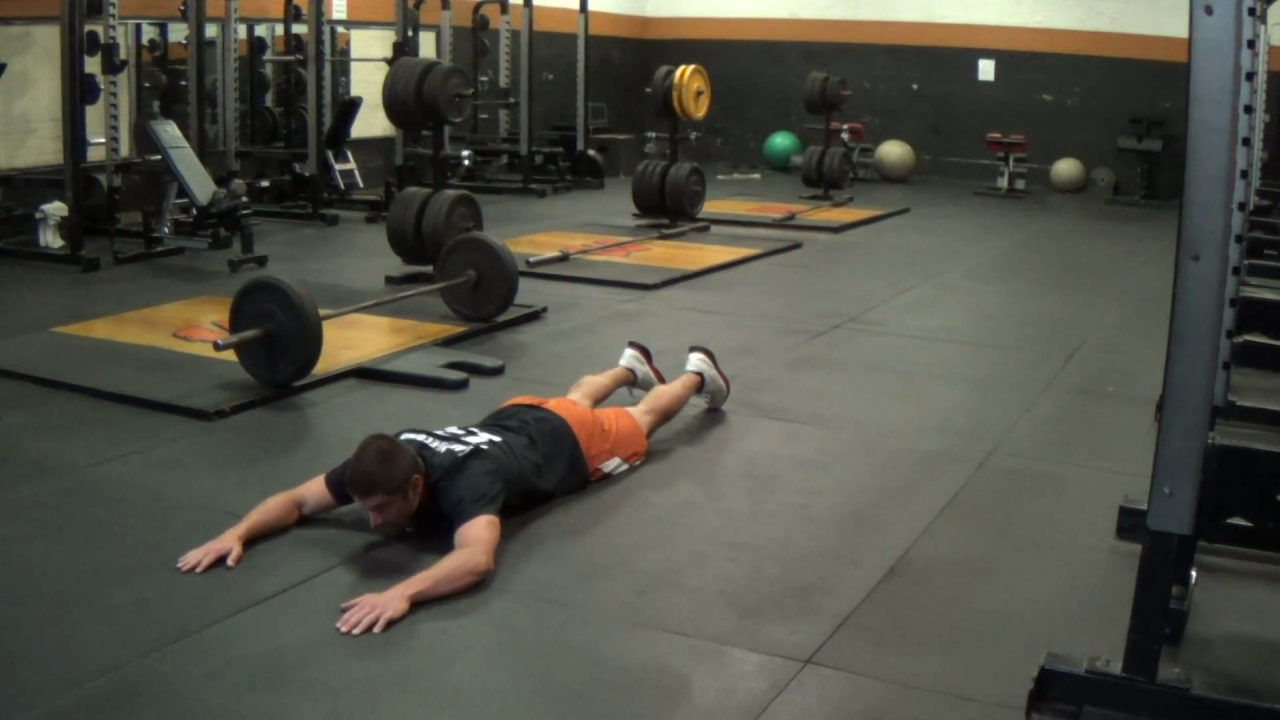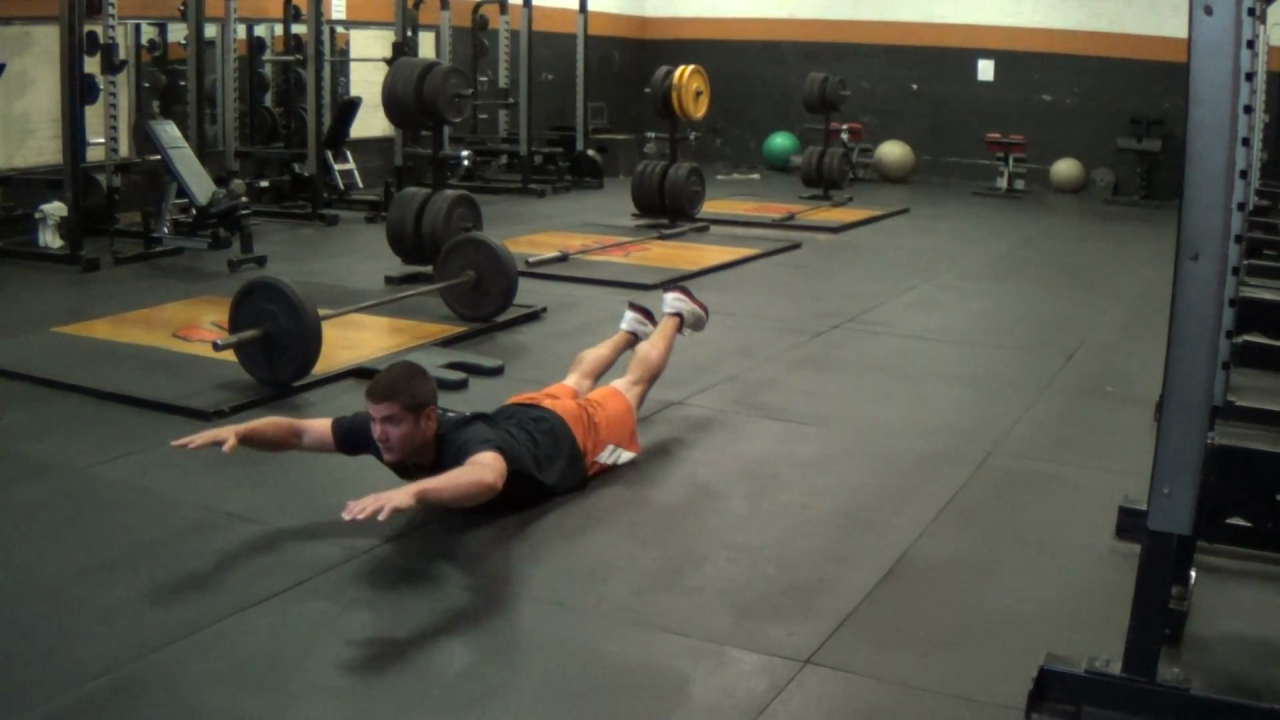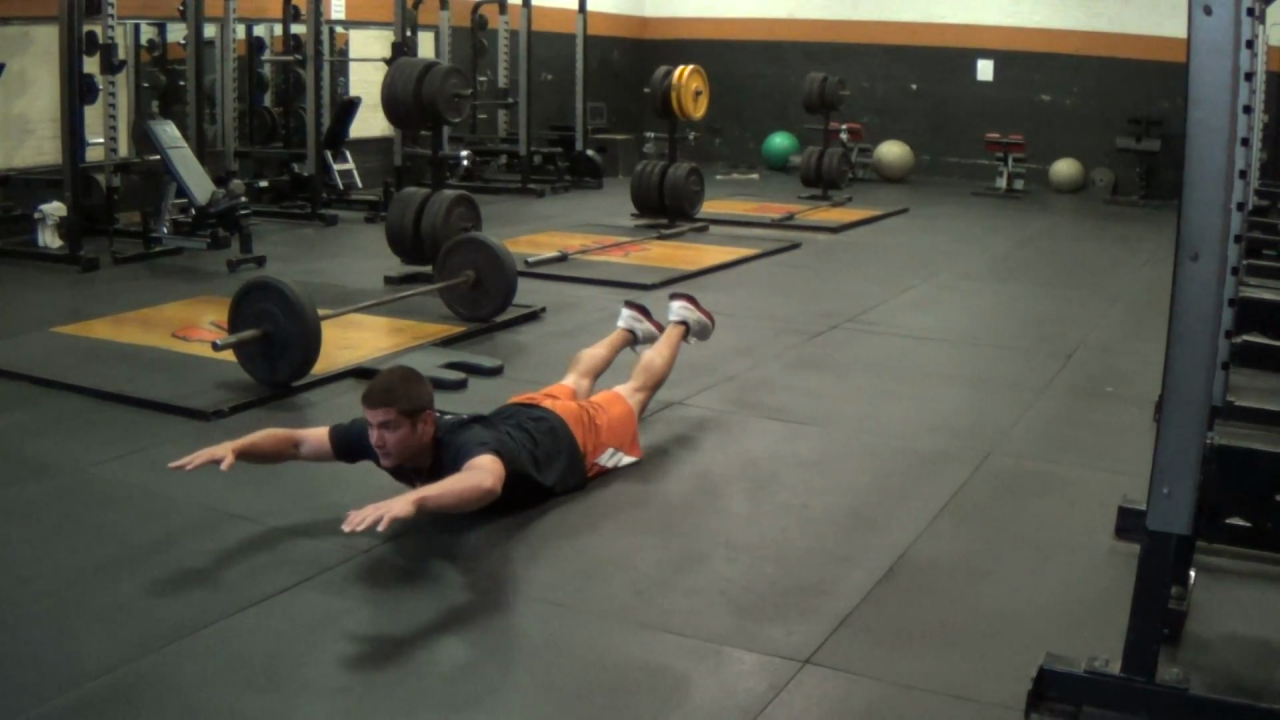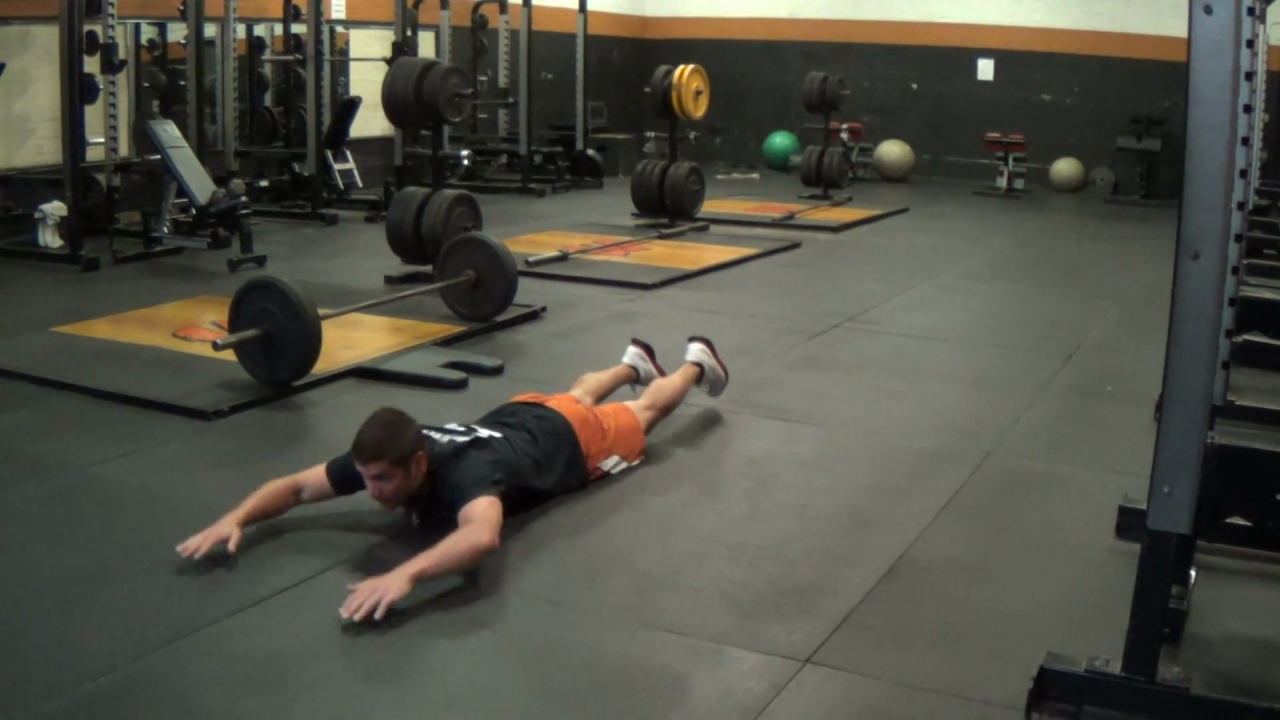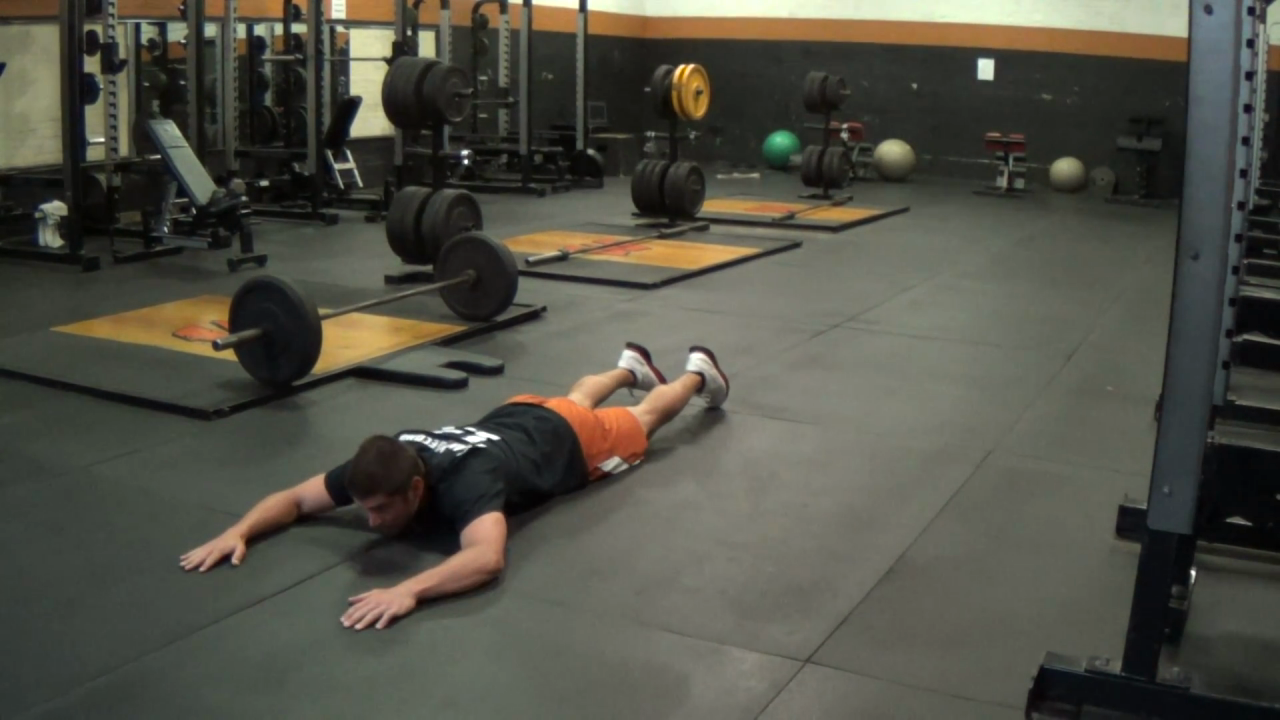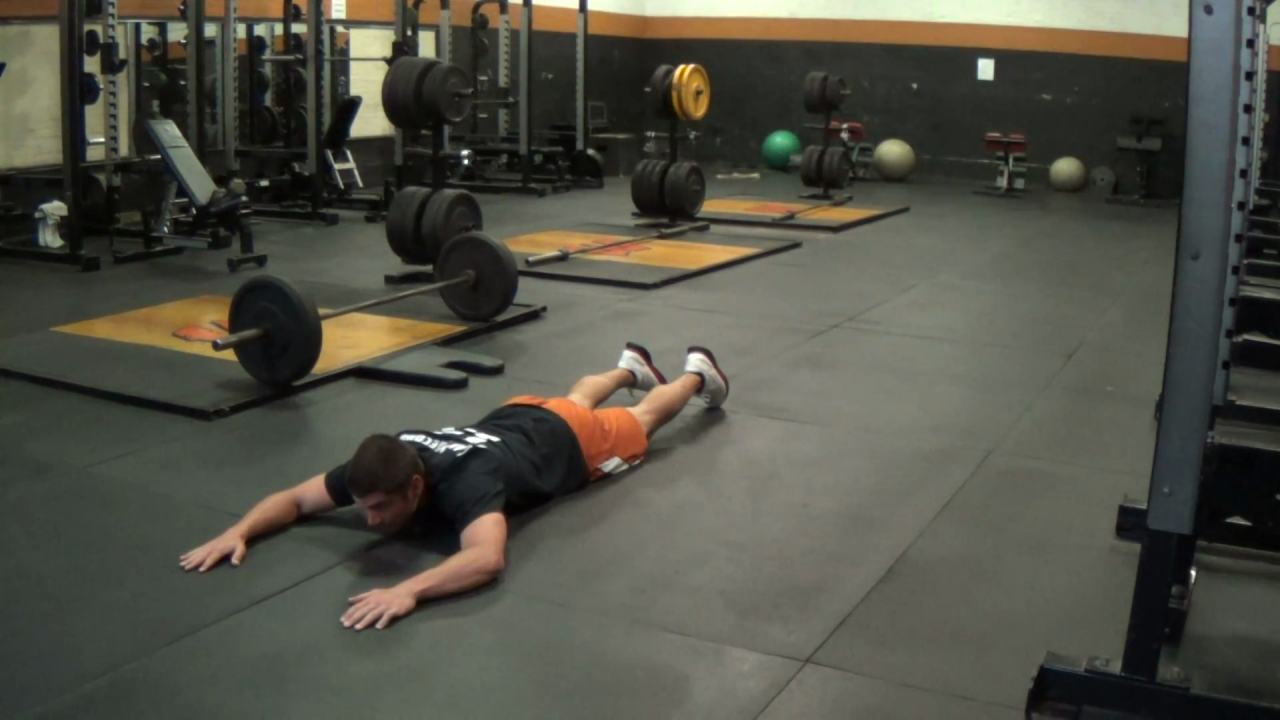
dt=0.4s
person 1, frame 1
left shoulder: (464, 484)
right shoulder: (380, 469)
left elbow: (477, 560)
right elbow: (298, 499)
left wrist: (402, 593)
right wrist: (237, 533)
left hip: (565, 444)
right hip: (514, 420)
left knee: (639, 419)
right knee: (576, 398)
left ankle: (697, 373)
right ankle: (631, 365)
person 1, frame 2
left shoulder: (467, 442)
right shoulder: (379, 427)
left elbow: (488, 479)
right elbow: (297, 430)
left wrist: (411, 492)
right wrist: (237, 431)
left hip: (570, 440)
right hip: (518, 416)
left knee: (630, 391)
right knee: (575, 381)
left ankle: (673, 314)
right ankle: (632, 327)
person 1, frame 3
left shoulder: (463, 445)
right shoulder: (379, 432)
left elbow: (487, 483)
right elbow: (291, 440)
left wrist: (410, 499)
right wrist: (233, 446)
left hip: (569, 439)
right hip: (516, 418)
left knee: (632, 396)
right knee: (574, 381)
left ankle: (679, 322)
right ankle: (631, 325)
person 1, frame 4
left shoulder: (464, 470)
right shoulder: (376, 460)
left elbow: (481, 536)
right elbow: (295, 484)
left wrist: (404, 574)
right wrist: (235, 517)
left hip: (566, 442)
right hip: (514, 418)
left knee: (638, 415)
right knee: (578, 395)
left ankle: (696, 363)
right ankle: (634, 362)
person 1, frame 5
left shoulder: (465, 483)
right shoulder: (381, 466)
left elbow: (489, 558)
right elbow: (295, 498)
left wrist: (409, 590)
right wrist: (239, 531)
left hip: (567, 441)
right hip: (514, 418)
left knee: (640, 419)
right knee: (576, 397)
left ankle: (697, 372)
right ankle: (632, 366)
person 1, frame 6
left shoulder: (464, 483)
right shoulder: (379, 467)
left elbow: (488, 559)
right elbow: (295, 498)
left wrist: (408, 590)
right wrist: (239, 531)
left hip: (567, 443)
right hip: (513, 419)
left knee: (640, 420)
right knee: (578, 398)
left ankle: (697, 373)
right ankle: (632, 367)
